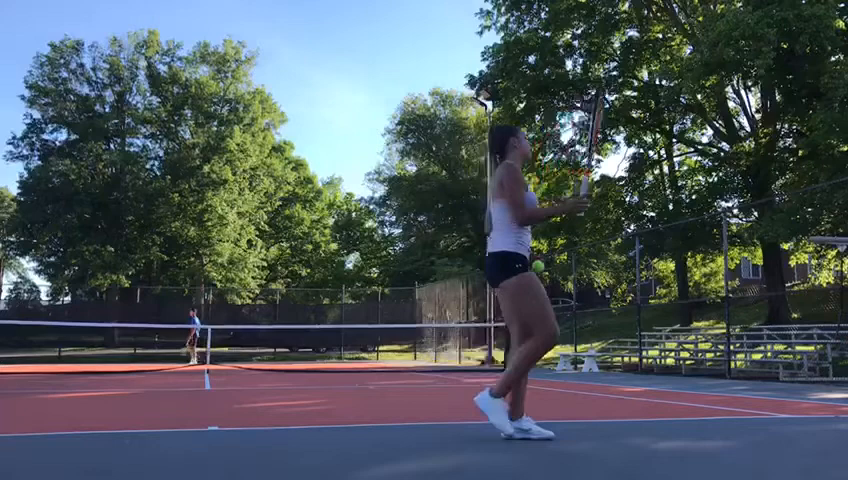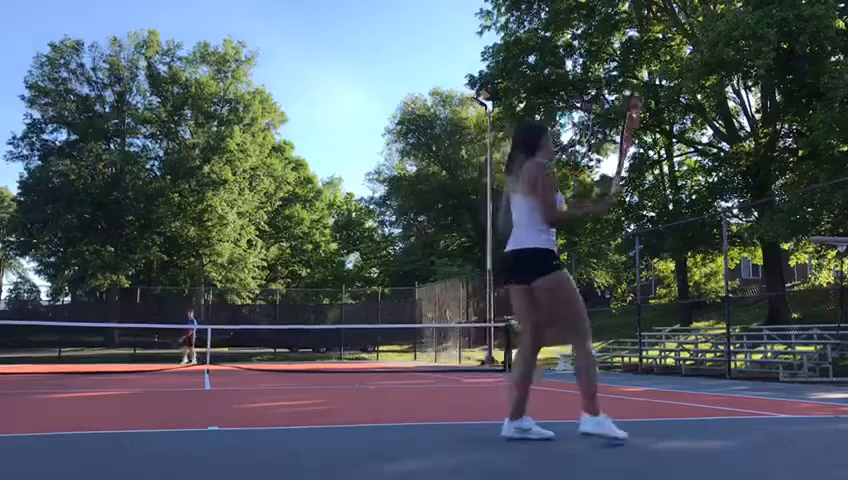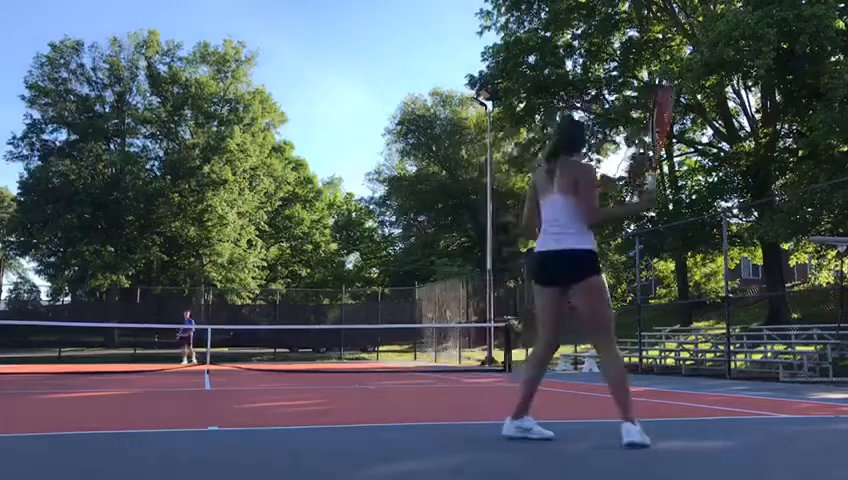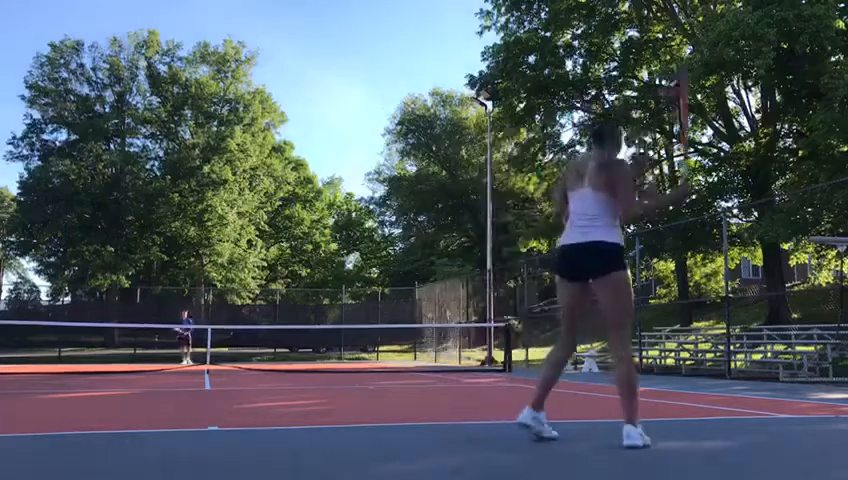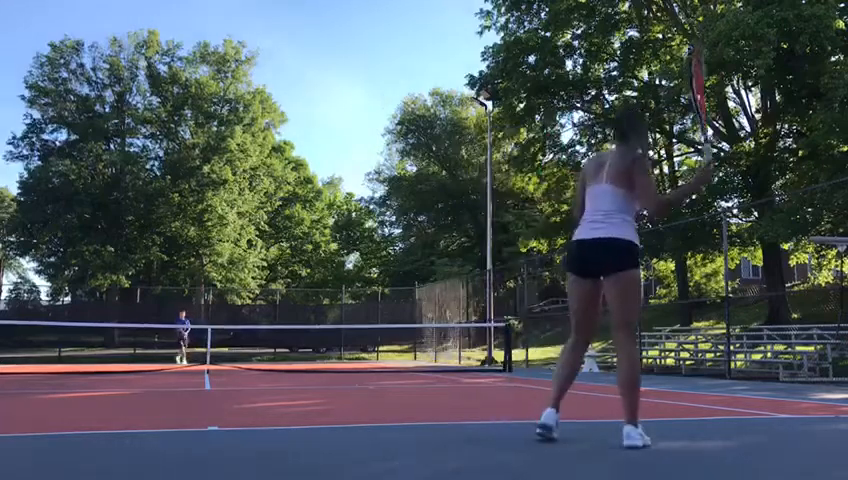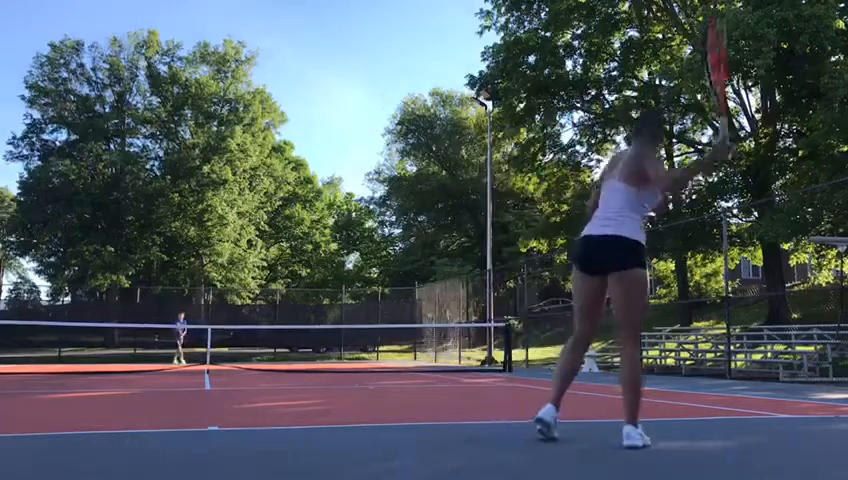
dt=0.2s
person 1, frame 1
left shoulder: (502, 174)
right shoulder: (510, 170)
right elbow: (521, 216)
right wrist: (564, 208)
left hip: (500, 260)
right hip: (509, 260)
left knee: (523, 340)
right knee: (547, 333)
left ankle: (514, 417)
right ankle: (495, 394)
person 1, frame 2
left shoulder: (514, 175)
right shoulder: (543, 167)
right elbow: (550, 216)
right wrist: (591, 209)
left hip: (514, 258)
right hip: (538, 257)
left knee: (531, 341)
right knee: (580, 334)
left ankle: (516, 420)
right ankle: (592, 414)
person 1, frame 3
left shoulder: (540, 175)
right shoulder: (583, 171)
left elbow: (528, 223)
right elbow: (592, 217)
right wrist: (635, 207)
left hip: (544, 259)
right hip: (578, 258)
left knee: (545, 343)
right knee: (606, 343)
left ankle: (518, 419)
right ankle: (629, 425)
person 1, frame 4
left shoulder: (571, 168)
right shoulder: (617, 167)
right elbow: (629, 213)
right wrist: (672, 198)
left hip: (568, 252)
right hip: (604, 253)
left knee: (566, 340)
right knee: (621, 341)
left ankle: (533, 411)
right ankle: (631, 426)
person 1, frame 5
left shoulder: (592, 162)
right shoulder: (636, 161)
right elbow: (655, 208)
right wrist: (696, 184)
left hip: (580, 247)
right hip: (617, 249)
left knee: (579, 338)
right knee: (626, 340)
left ankle: (551, 411)
right ankle: (631, 427)
person 1, frame 6
left shoulder: (615, 159)
right shoulder: (647, 158)
right elbow: (667, 183)
right wrist: (709, 160)
left hip: (588, 242)
right hip: (623, 247)
left knee: (581, 334)
right knee: (630, 340)
left ankle: (550, 408)
right ankle: (631, 426)
